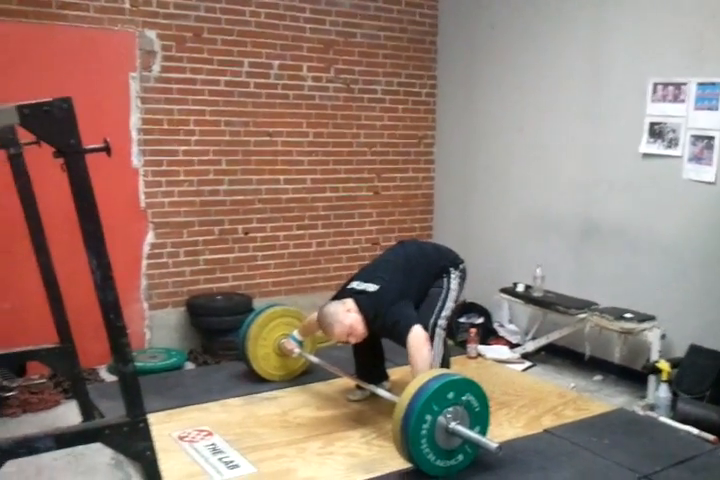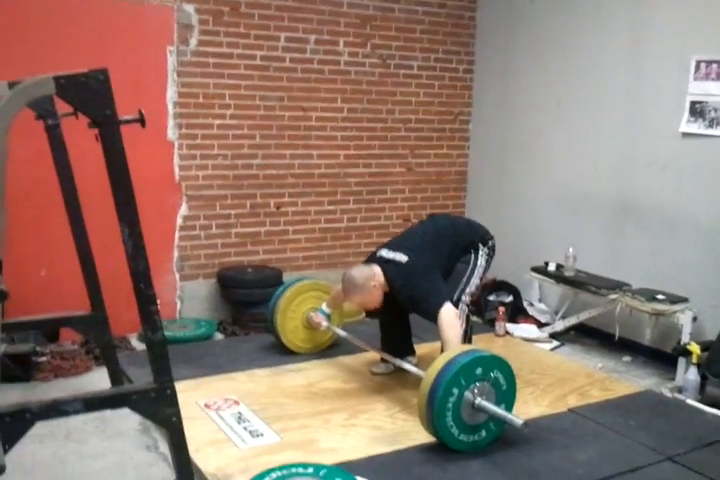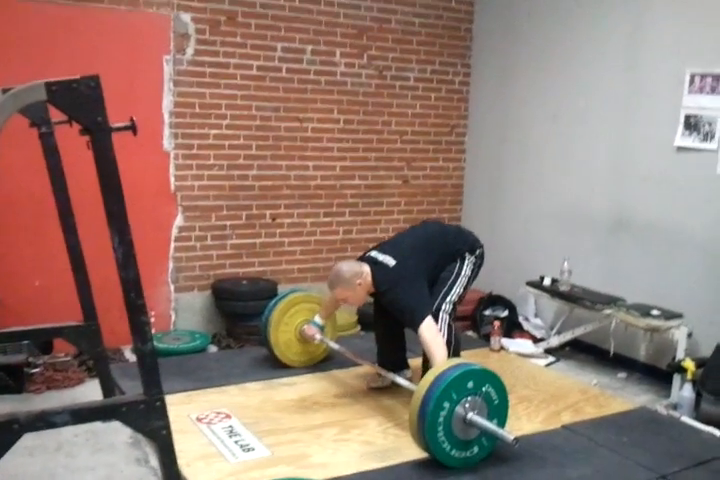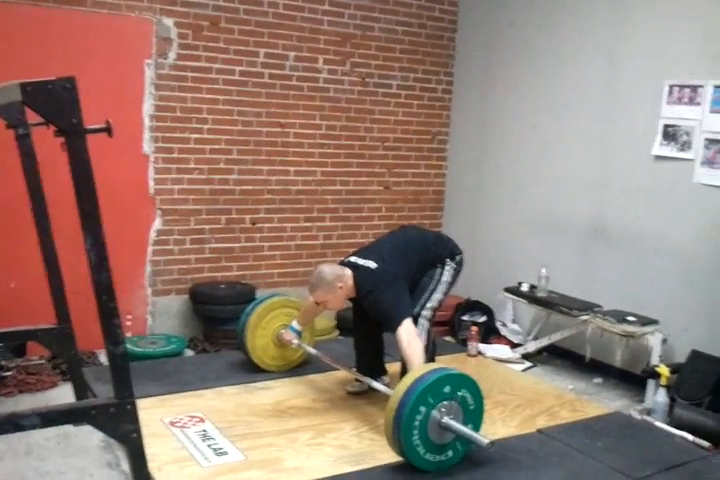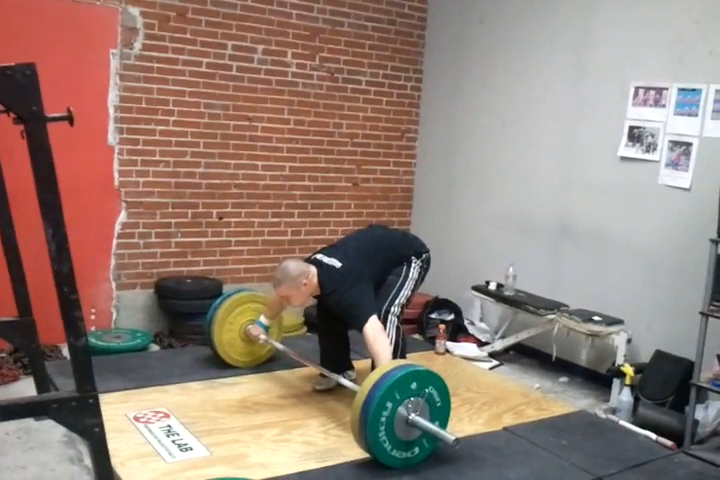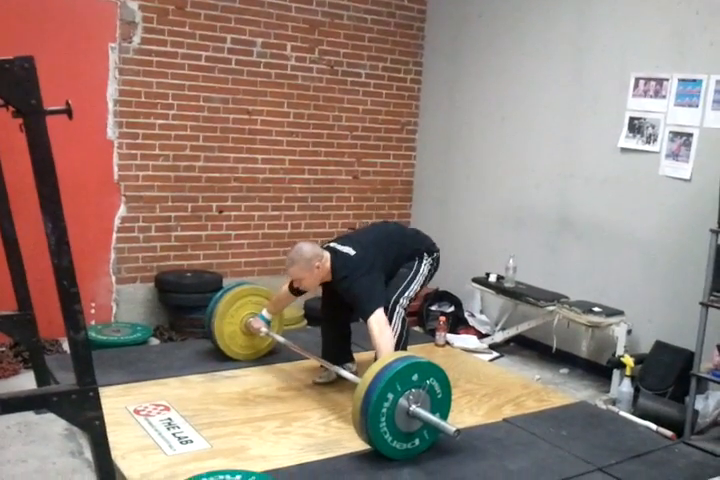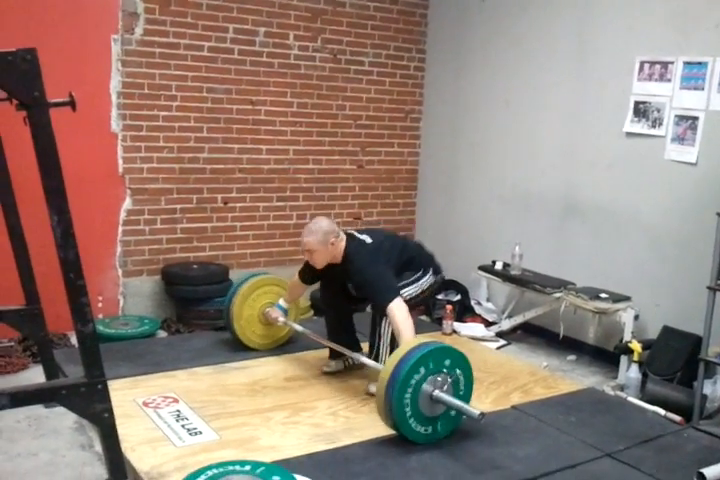
dt=0.4s
person 1, frame 1
left shoulder: (383, 308)
right shoulder: (342, 303)
left elbow: (418, 338)
right elbow: (318, 318)
right wrist: (295, 338)
left hip: (445, 269)
right hip: (409, 261)
left knee: (432, 327)
right knee: (366, 327)
right ankle: (374, 380)
person 1, frame 2
left shoulder: (410, 280)
right shoulder: (372, 268)
left elbow: (449, 316)
right elbow: (346, 287)
right wrist: (324, 311)
left hip: (475, 245)
right hip: (440, 239)
left knee: (455, 303)
right knee: (391, 299)
right ankle: (399, 355)
person 1, frame 3
left shoulder: (396, 284)
right shoulder: (361, 269)
left elbow: (428, 331)
right elbow: (335, 296)
right wrist: (317, 323)
left hip: (463, 252)
right hip: (430, 246)
left knee: (438, 312)
right knee: (386, 307)
right ankle: (395, 368)
person 1, frame 4
left shoulder: (378, 288)
right shoulder: (341, 273)
left elbow: (407, 334)
right elbow: (315, 302)
right wrist: (295, 329)
left hip: (443, 258)
right hip: (410, 253)
left knee: (416, 317)
right knee: (365, 313)
right ankle: (372, 374)
person 1, frame 5
left shoulder: (342, 287)
right shoulder: (307, 271)
left elbow: (374, 331)
right elbow: (279, 298)
right wrist: (262, 323)
left hip: (410, 257)
right hip: (376, 252)
left knee: (385, 313)
right knee: (328, 309)
right ankle: (339, 369)
person 1, frame 6
left shoulder: (353, 275)
right shoulder: (319, 260)
left elbow: (377, 322)
right elbow: (288, 291)
right wrist: (264, 317)
left hip: (420, 256)
right hip: (385, 251)
left knee: (392, 306)
right knee: (333, 301)
right ankle: (340, 362)
person 1, frame 7
left shoulder: (364, 263)
right shoulder: (323, 254)
left elbow: (396, 307)
right elbow: (300, 280)
right wrist: (281, 307)
left hip: (421, 271)
right hip: (392, 270)
left knee: (386, 307)
right knee: (331, 292)
right ankle: (349, 355)
